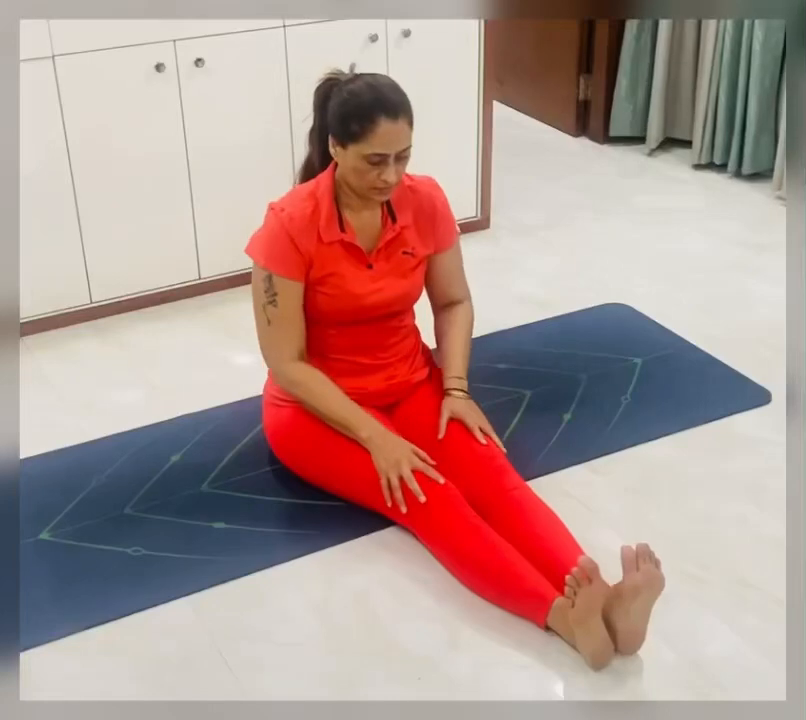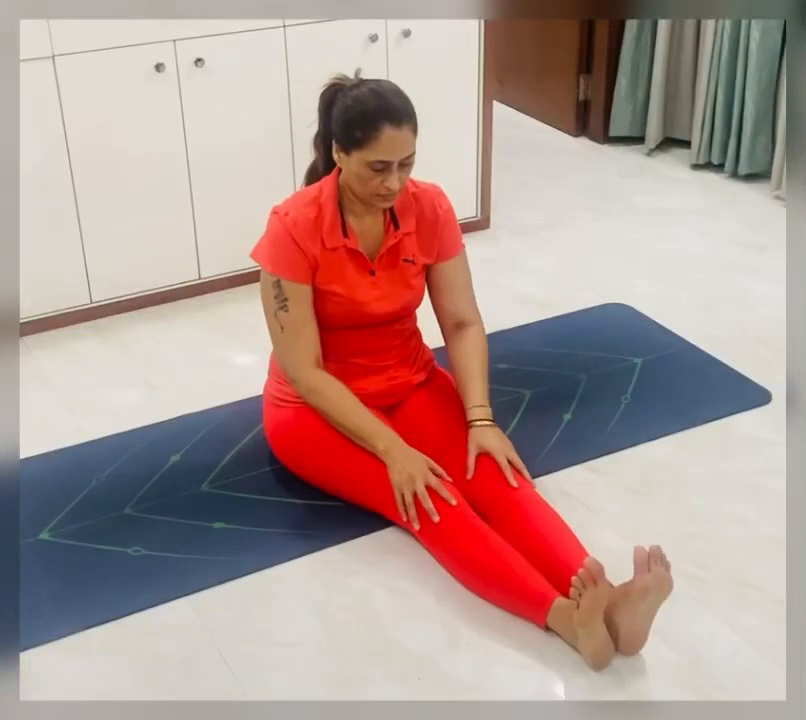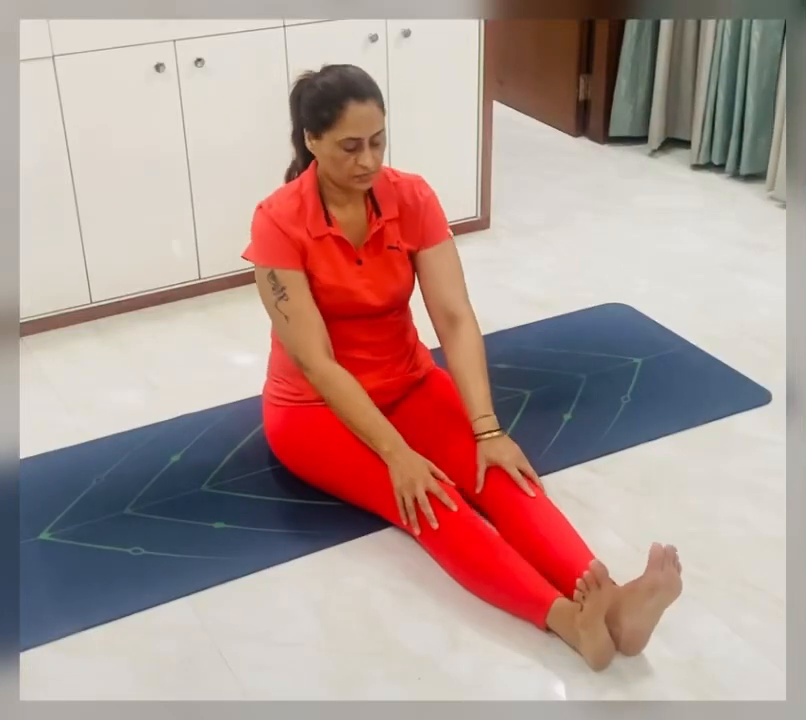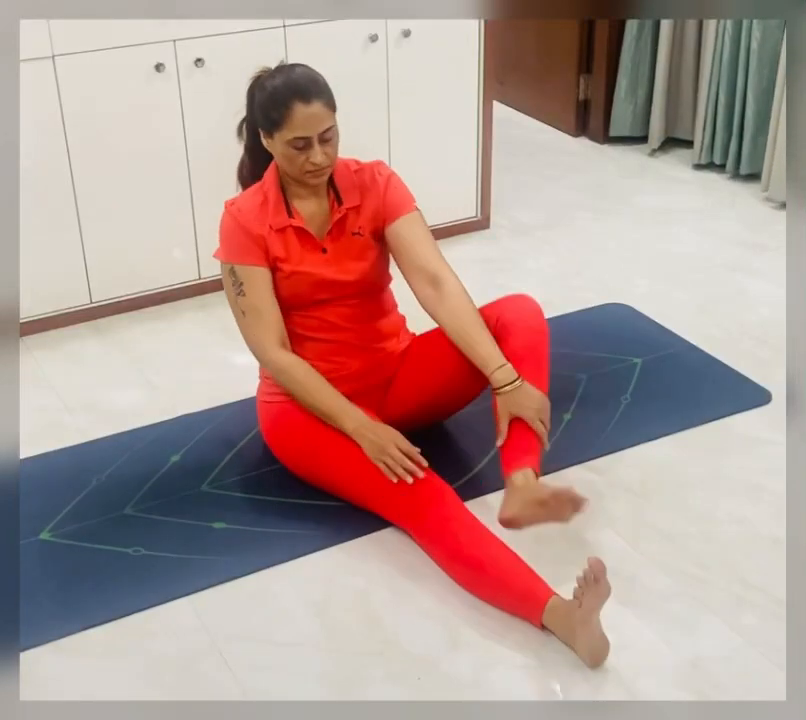
dt=0.4s
person 1, frame 1
left shoulder: (425, 201)
right shoulder: (290, 224)
left elbow: (454, 301)
right elbow: (285, 363)
left wrist: (456, 389)
right wrist: (375, 438)
left hip: (411, 384)
right hip: (317, 409)
left knee: (493, 476)
right knee: (430, 500)
left ankle: (601, 596)
right ankle: (565, 617)
person 1, frame 2
left shoulder: (429, 207)
right shoulder: (293, 228)
left elbow: (464, 324)
right elbow: (303, 370)
left wrist: (481, 420)
right wrist: (392, 451)
left hip: (410, 385)
right hip: (315, 410)
left knee: (494, 479)
right knee: (429, 501)
left ankle: (603, 596)
right ankle: (565, 617)
person 1, frame 3
left shoulder: (412, 197)
right shoulder: (279, 222)
left elbow: (455, 318)
right elbow: (315, 362)
left wrist: (488, 431)
right wrist: (395, 454)
left hip: (407, 383)
right hip: (313, 408)
left knee: (498, 476)
right knee: (430, 503)
left ankle: (607, 598)
right ankle: (565, 619)
person 1, frame 4
left shoulder: (375, 184)
right shoulder: (245, 222)
left elbow: (435, 281)
right elbow: (273, 353)
left wrist: (505, 380)
right wrist: (363, 430)
left hip: (397, 371)
right hip: (307, 402)
left knee: (521, 316)
right knee: (420, 498)
left ankle: (522, 485)
right ankle: (556, 613)
